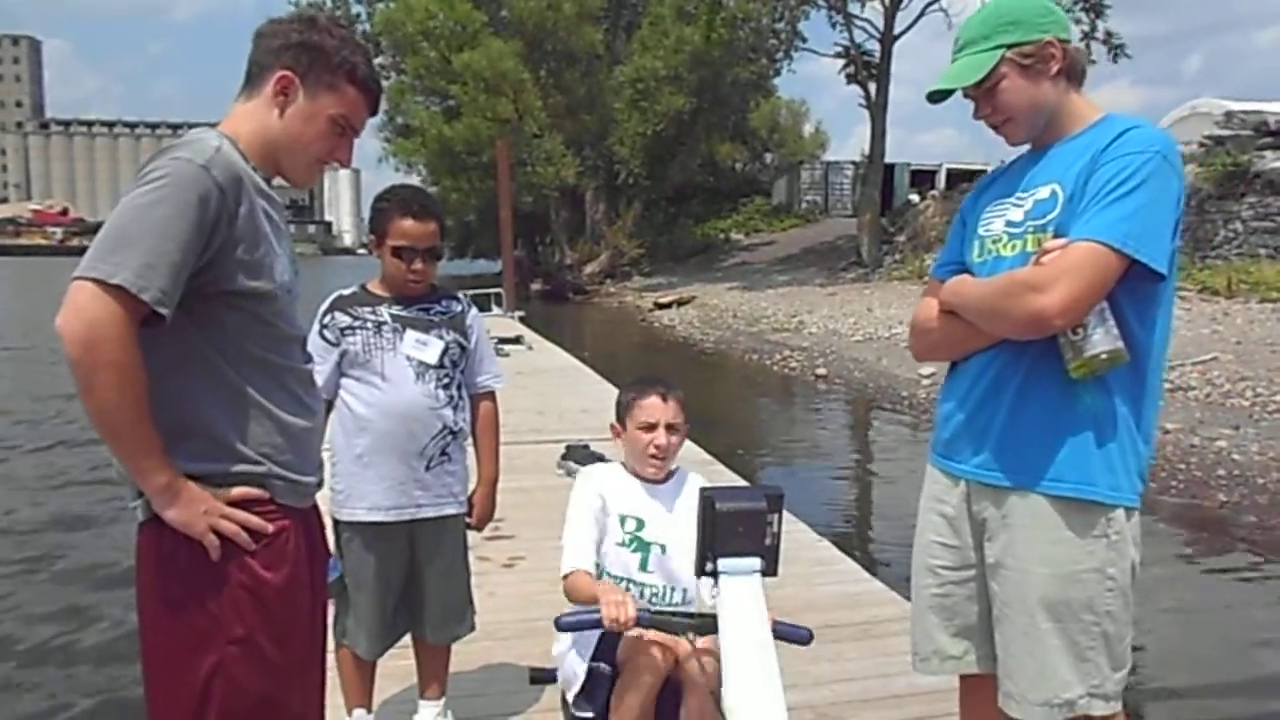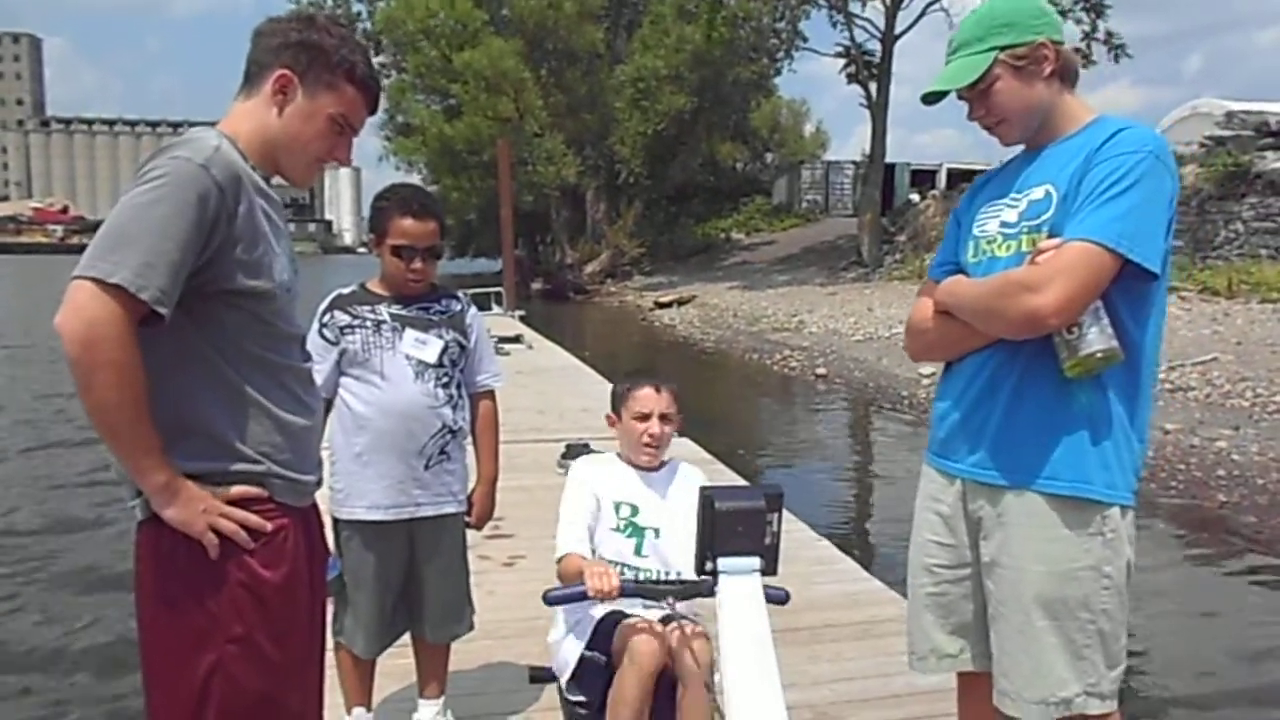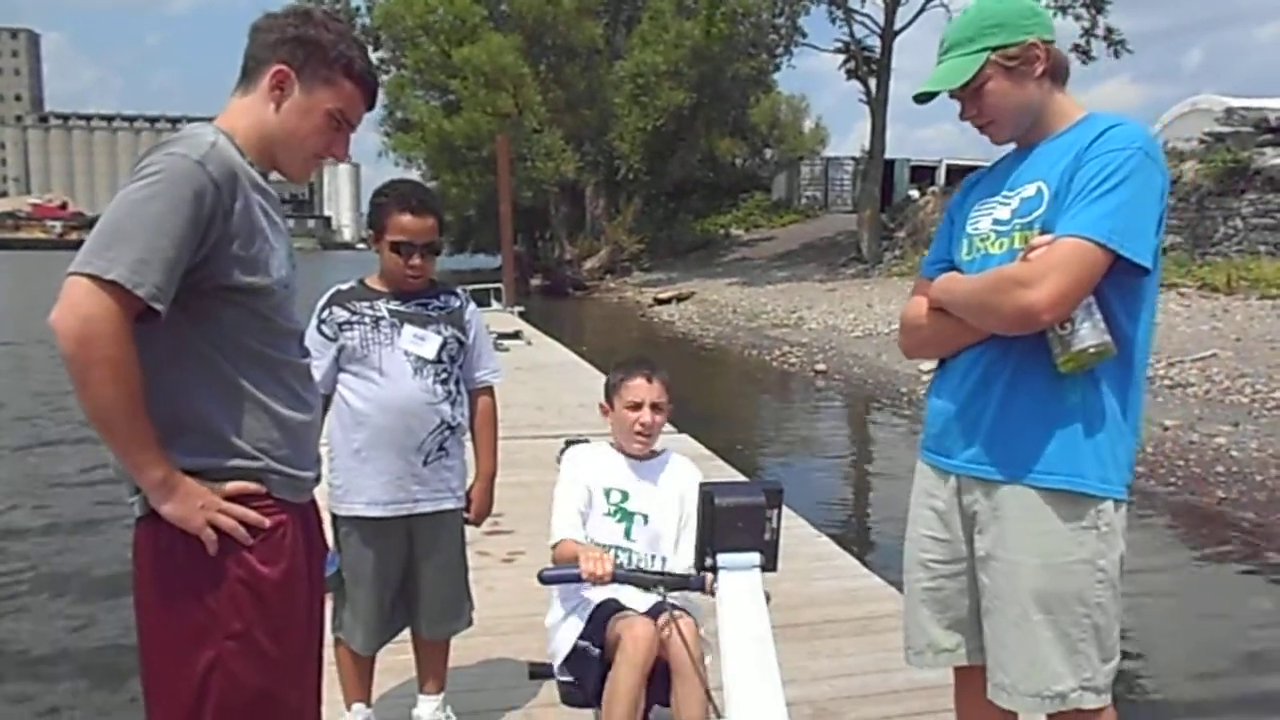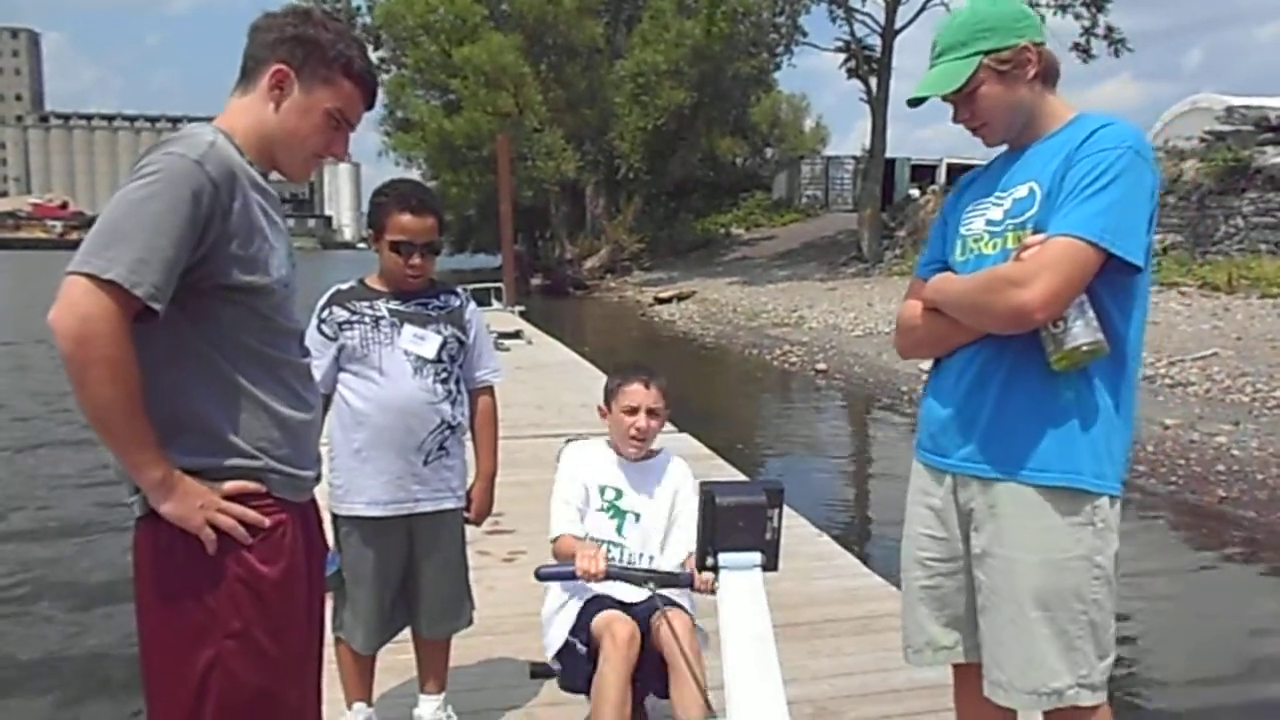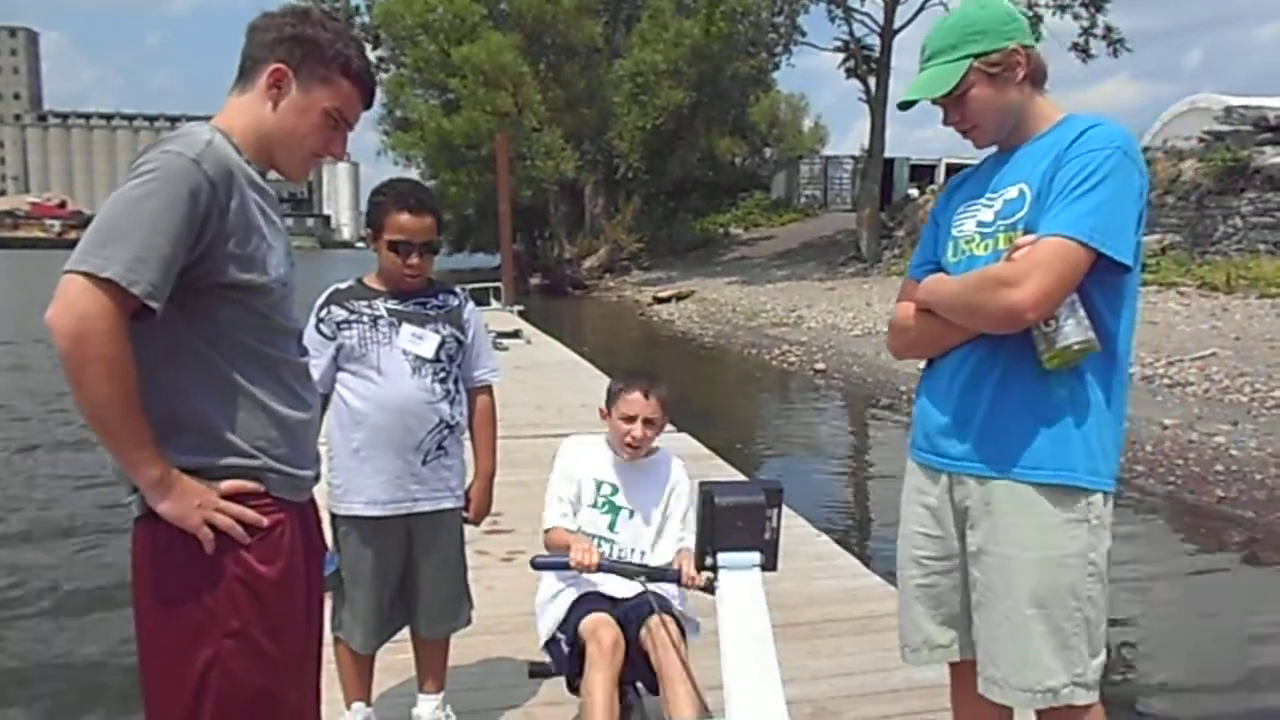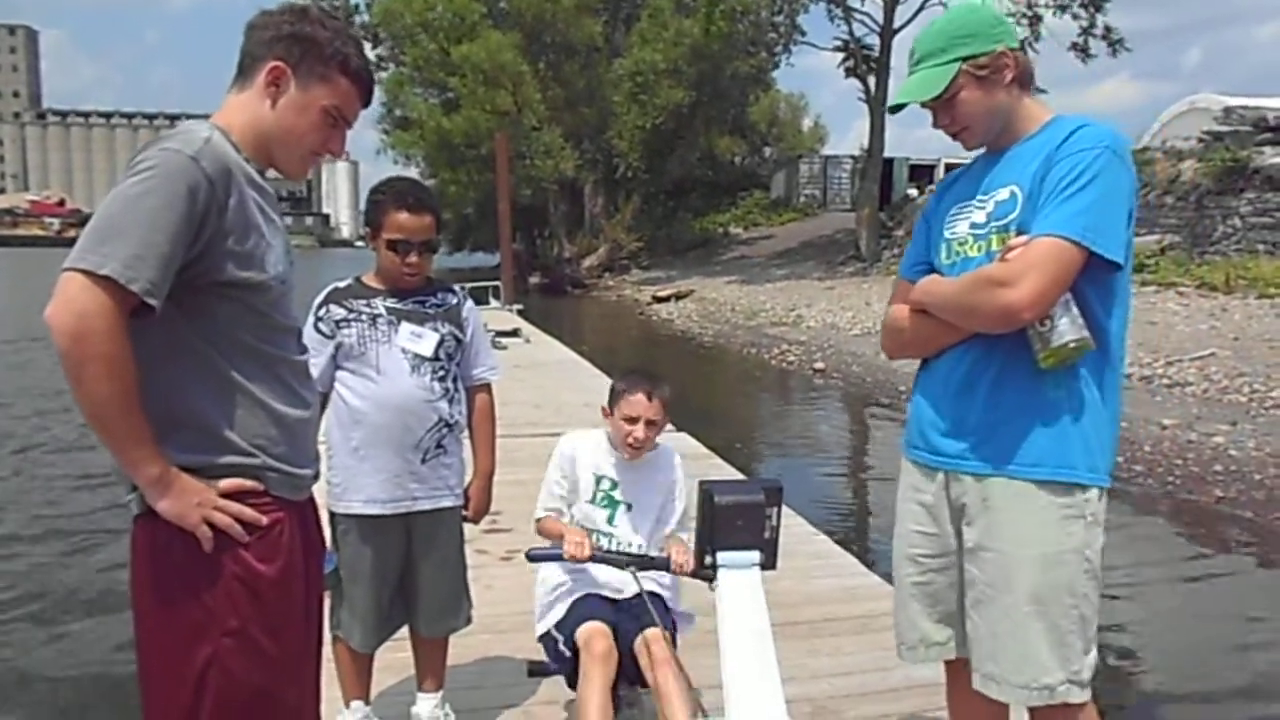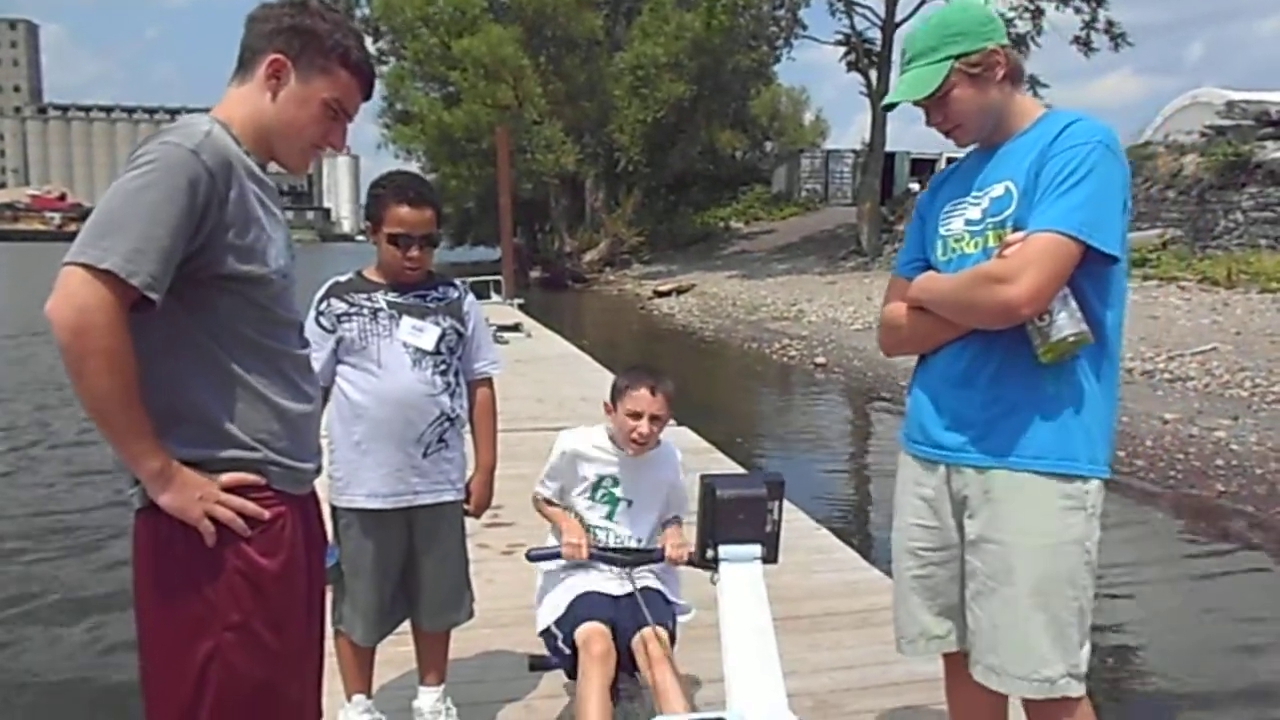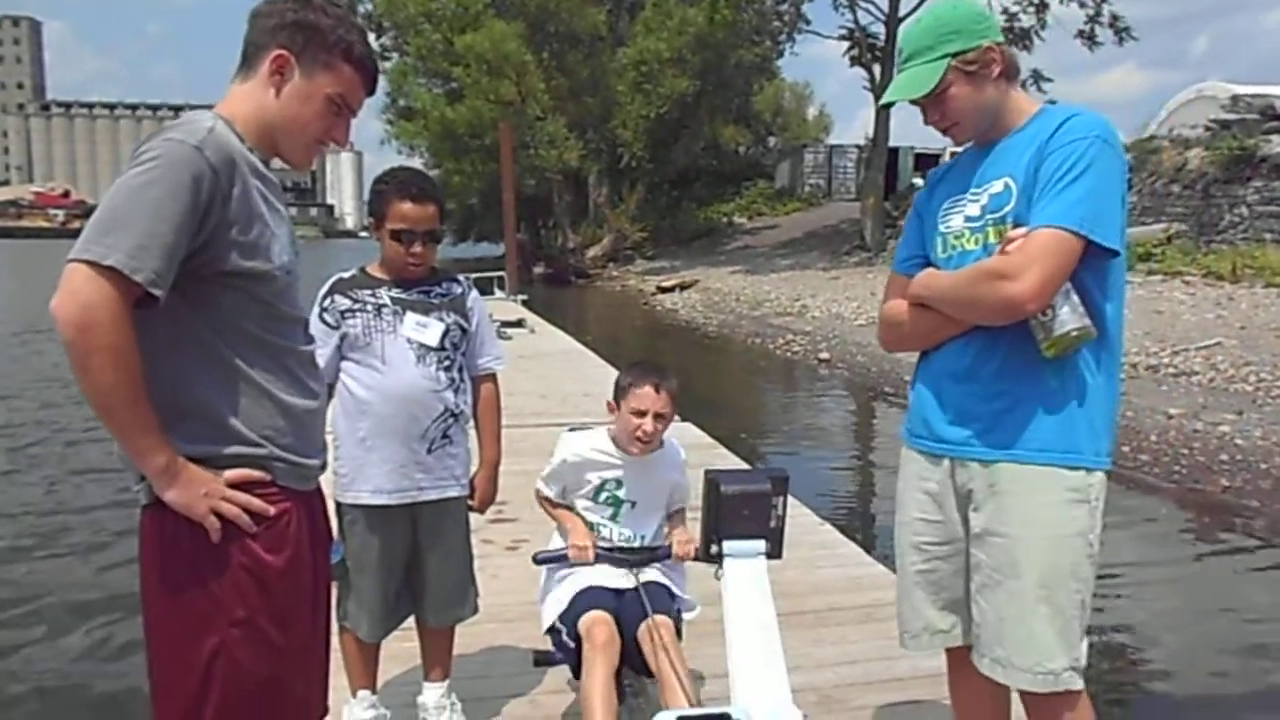
dt=0.1s
person 1, frame 1
left shoulder: (1135, 152)
right shoulder: (993, 188)
left elbow: (1052, 302)
right elbow: (926, 334)
left wrist: (962, 292)
right wrist: (1012, 301)
left hip: (1065, 479)
right hip: (959, 465)
person 1, frame 2
left shoulder: (1128, 153)
right shoulder: (988, 190)
left elbow: (1045, 303)
right elbow: (920, 335)
left wrist: (956, 292)
right wrist: (1008, 303)
left hip: (1060, 476)
right hip: (954, 464)
person 1, frame 3
left shoulder: (1118, 149)
right shoulder: (980, 187)
left elbow: (1038, 296)
right elbow: (915, 332)
left wrist: (950, 289)
right wrist: (999, 298)
left hip: (1053, 472)
right hip: (949, 460)
person 1, frame 4
left shoulder: (1109, 150)
right shoulder: (973, 188)
left elbow: (1031, 297)
right elbow: (910, 332)
left wrist: (945, 289)
right wrist: (996, 298)
left hip: (1049, 467)
right hip: (944, 458)
person 1, frame 5
left shoulder: (1097, 150)
right shoulder: (964, 189)
left elbow: (1023, 296)
right elbow: (904, 333)
left wrist: (937, 290)
right wrist: (986, 296)
left hip: (1042, 466)
right hip: (939, 458)
person 1, frame 6
left shoulder: (1087, 150)
right shoulder: (953, 191)
left elbow: (1019, 296)
right elbow: (897, 334)
left wrist: (934, 291)
right wrist: (984, 301)
left hip: (1037, 462)
right hip: (933, 455)
right knee: (963, 662)
person 1, frame 7
left shoulder: (1079, 144)
right shoulder: (947, 186)
left elbow: (1019, 291)
right elbow: (894, 331)
left wrist: (931, 288)
right wrist: (979, 295)
left hip: (1036, 456)
right hip: (932, 449)
right knee: (962, 655)
person 1, frame 8
left shoulder: (1077, 140)
right shoulder: (944, 183)
left elbow: (1023, 286)
right elbow: (893, 327)
left wrist: (932, 284)
right wrist: (984, 293)
left hip: (1039, 447)
right hip: (934, 442)
right knee: (964, 650)
person 2, frame 1
left shoulder: (251, 191)
right shoulder: (201, 171)
right elbow: (89, 322)
left wrist: (292, 521)
right wrist: (166, 489)
left hip: (279, 522)
right hip: (230, 534)
person 2, frame 2
left shoulder: (250, 190)
right shoulder: (200, 170)
right elbow: (87, 322)
left wrist: (295, 514)
right wrist: (165, 488)
left hip: (278, 523)
right hip: (227, 536)
person 2, frame 3
left shoulder: (248, 186)
right shoulder: (196, 167)
right elbow: (82, 318)
left wrist: (293, 516)
right wrist: (163, 483)
left hip: (277, 518)
right hip: (226, 531)
person 2, frame 4
left shoulder: (249, 186)
right shoulder: (196, 166)
right elbow: (81, 318)
left wrist: (291, 504)
right wrist: (162, 483)
left hip: (277, 517)
right hip: (226, 531)
person 2, frame 5
left shoulder: (247, 185)
right shoulder: (193, 165)
right elbow: (78, 316)
left wrist: (290, 515)
right wrist: (159, 482)
left hip: (276, 516)
right hip: (225, 530)
person 2, frame 6
left shoulder: (246, 184)
right shoulder: (192, 163)
right elbow: (77, 314)
left wrist: (291, 500)
right wrist: (159, 480)
left hip: (275, 515)
right hip: (224, 528)
person 2, frame 7
left shoulder: (247, 178)
right shoulder: (192, 156)
right elbow: (77, 307)
left wrist: (293, 500)
right wrist: (160, 473)
left hip: (277, 509)
right hip: (227, 521)
person 2, frame 8
left shoulder: (251, 174)
right shoulder: (197, 152)
right elbow: (83, 304)
left wrist: (298, 492)
right wrist: (166, 470)
left hip: (284, 505)
right hip: (232, 516)
person 3, frame 1
left shoulder: (459, 315)
right shoulder: (341, 314)
left elbow: (482, 400)
left wrist: (487, 481)
left hip: (440, 496)
right hip: (364, 499)
left knee: (436, 613)
right knee: (359, 617)
person 3, frame 2
left shoulder: (459, 314)
right shoulder: (341, 313)
left elbow: (482, 398)
left wrist: (486, 480)
left hip: (440, 496)
right hip: (363, 498)
left knee: (436, 613)
right knee: (358, 617)
person 3, frame 3
left shoulder: (458, 310)
right shoulder: (339, 308)
left elbow: (481, 394)
left wrist: (485, 476)
left hip: (439, 492)
right hip: (362, 494)
left knee: (435, 608)
right knee: (358, 612)
person 3, frame 4
left shoulder: (457, 309)
right shoulder: (340, 308)
left elbow: (481, 393)
left wrist: (486, 476)
left hip: (439, 491)
right hip: (362, 493)
left knee: (436, 608)
right knee: (358, 612)
person 3, frame 5
left shoulder: (456, 308)
right shoulder: (338, 308)
left elbow: (479, 393)
left wrist: (484, 476)
left hip: (438, 490)
right hip: (361, 493)
left knee: (435, 607)
right knee: (357, 612)
person 3, frame 6
left shoulder: (455, 307)
right shoulder: (337, 306)
left elbow: (478, 392)
left wrist: (483, 474)
left hip: (438, 490)
right hip: (360, 492)
left knee: (434, 607)
right knee: (355, 612)
person 3, frame 7
left shoulder: (456, 301)
right shoulder: (338, 300)
left elbow: (479, 385)
left wrist: (485, 468)
left hip: (439, 484)
right hip: (362, 487)
left knee: (436, 600)
right knee: (357, 605)
person 3, frame 8
left shoulder: (460, 296)
right shoulder: (342, 296)
left elbow: (484, 381)
left wrist: (489, 464)
left hip: (443, 479)
right hip: (366, 482)
left knee: (440, 596)
right knee: (361, 601)
person 4, frame 1
left shoulder: (697, 494)
right shoulder: (596, 484)
right elbow: (573, 581)
right wrist: (606, 593)
left hip: (679, 636)
right hip: (602, 639)
left knee: (703, 661)
right knee: (654, 651)
person 4, frame 2
left shoulder: (691, 482)
right shoulder: (589, 473)
right elbow: (566, 565)
right wrist: (590, 567)
left hip: (668, 615)
right hip: (597, 617)
left knee: (694, 644)
right knee: (646, 641)
person 4, frame 3
left shoulder: (683, 472)
right shoulder: (582, 459)
left elbow: (696, 556)
right elbow: (561, 550)
right wrist: (584, 553)
left hip: (660, 603)
right hip: (592, 604)
left knee: (683, 632)
right knee: (639, 633)
person 4, frame 4
left shoulder: (677, 473)
right shoulder: (579, 458)
left elbow: (688, 550)
right elbow: (560, 544)
left wrist: (697, 568)
right wrist: (582, 549)
left hip: (655, 595)
right hip: (588, 594)
left knee: (679, 630)
right knee: (620, 633)
person 4, frame 5
left shoulder: (672, 472)
right shoulder: (577, 453)
left elbow: (680, 544)
right elbow: (552, 535)
left wrist: (686, 560)
right wrist: (575, 541)
left hip: (646, 591)
right hip: (580, 589)
left knee: (667, 634)
right knee: (605, 638)
person 4, frame 6
left shoulder: (668, 464)
right shoulder: (577, 448)
left elbow: (675, 533)
right elbow: (544, 521)
left wrist: (678, 548)
right wrist: (568, 531)
left hip: (644, 585)
right hip: (579, 583)
left knee: (658, 651)
right knee: (598, 648)
person 4, frame 7
left shoulder: (669, 460)
right shoulder: (575, 446)
right elbow: (543, 499)
left wrist: (674, 533)
right wrist: (567, 523)
left hip: (643, 579)
right hip: (578, 577)
left knee: (655, 649)
right knee: (597, 648)
person 4, frame 8
left shoulder: (672, 458)
right shoulder: (578, 449)
right elbow: (545, 495)
left wrist: (679, 527)
right wrist: (573, 523)
left hip: (647, 575)
right hip: (583, 574)
left knee: (662, 635)
right knee: (601, 636)
